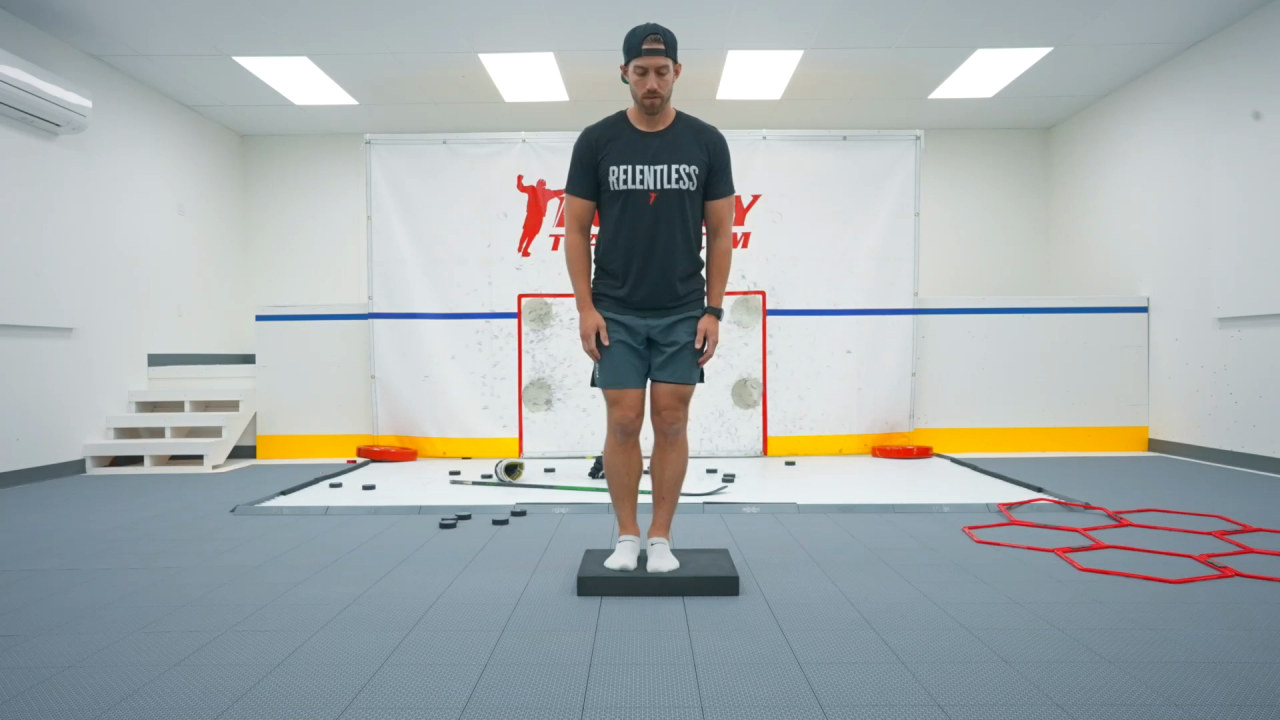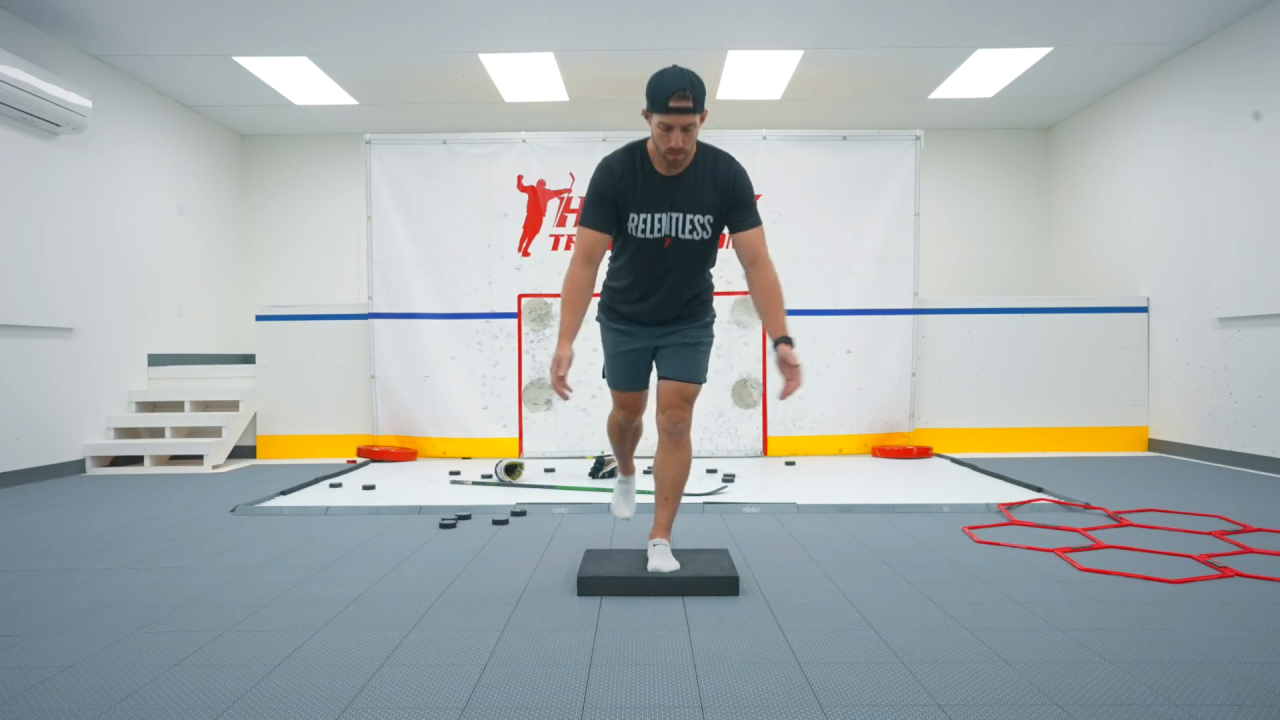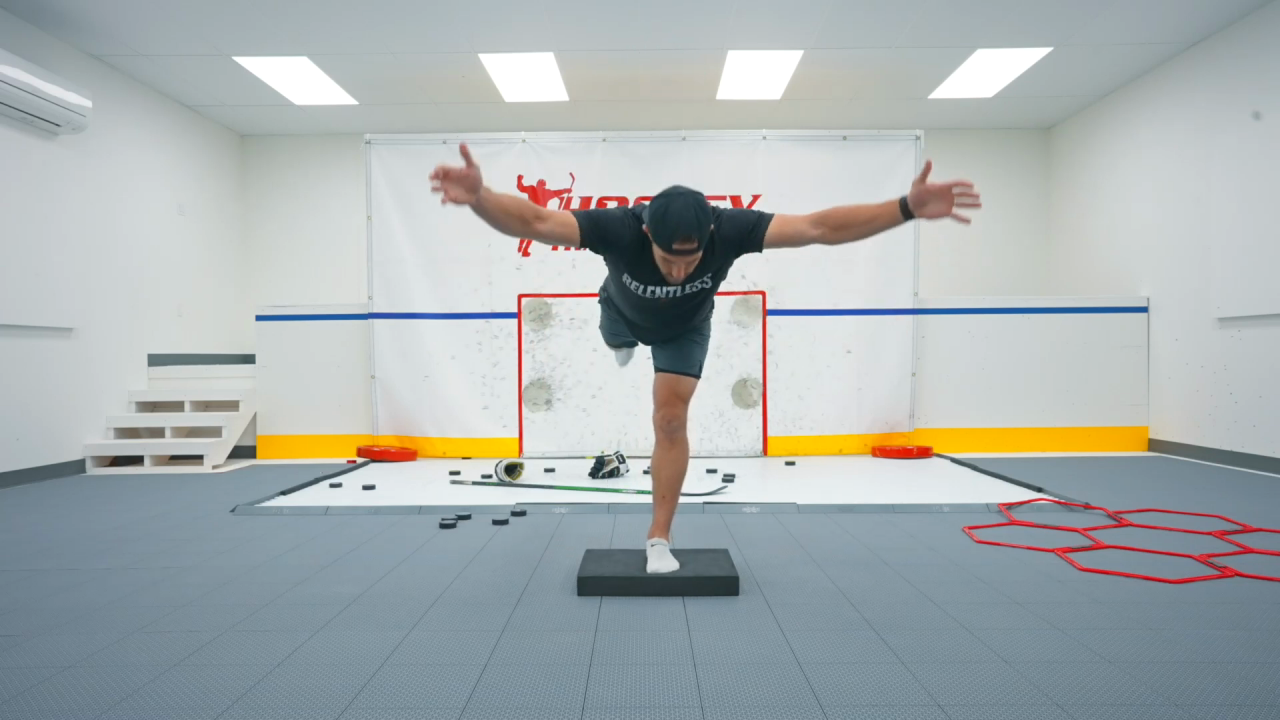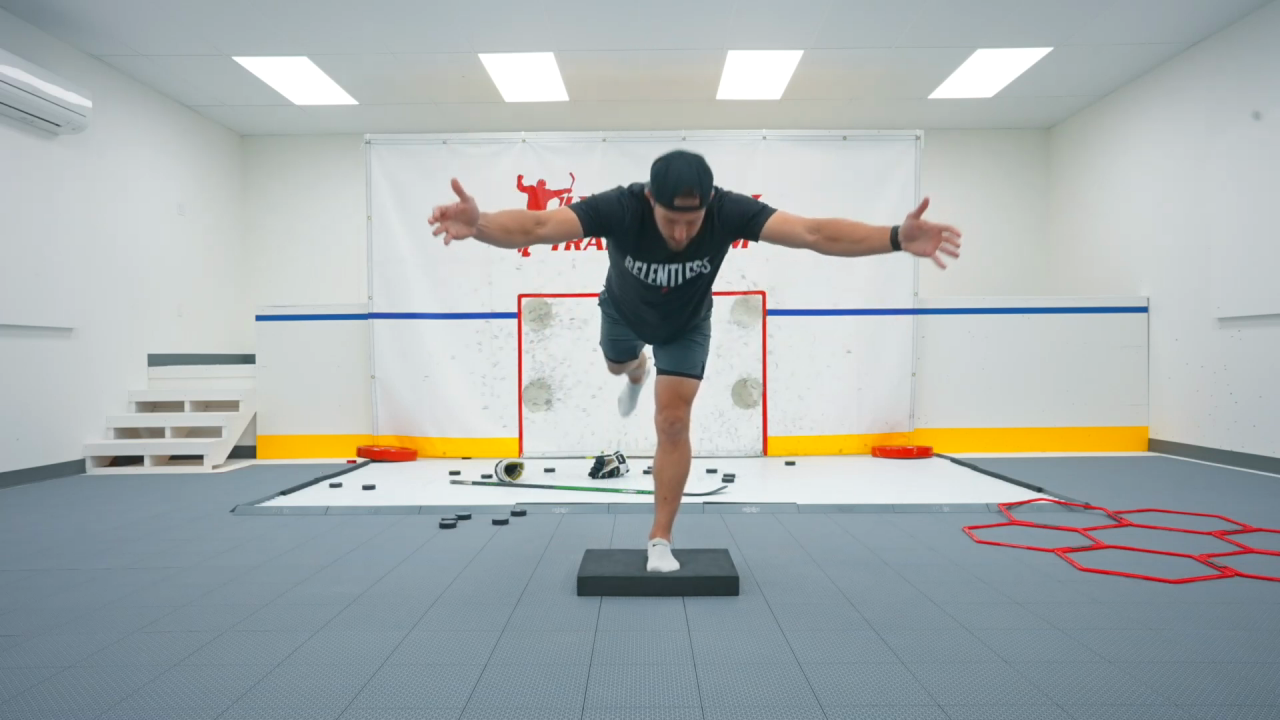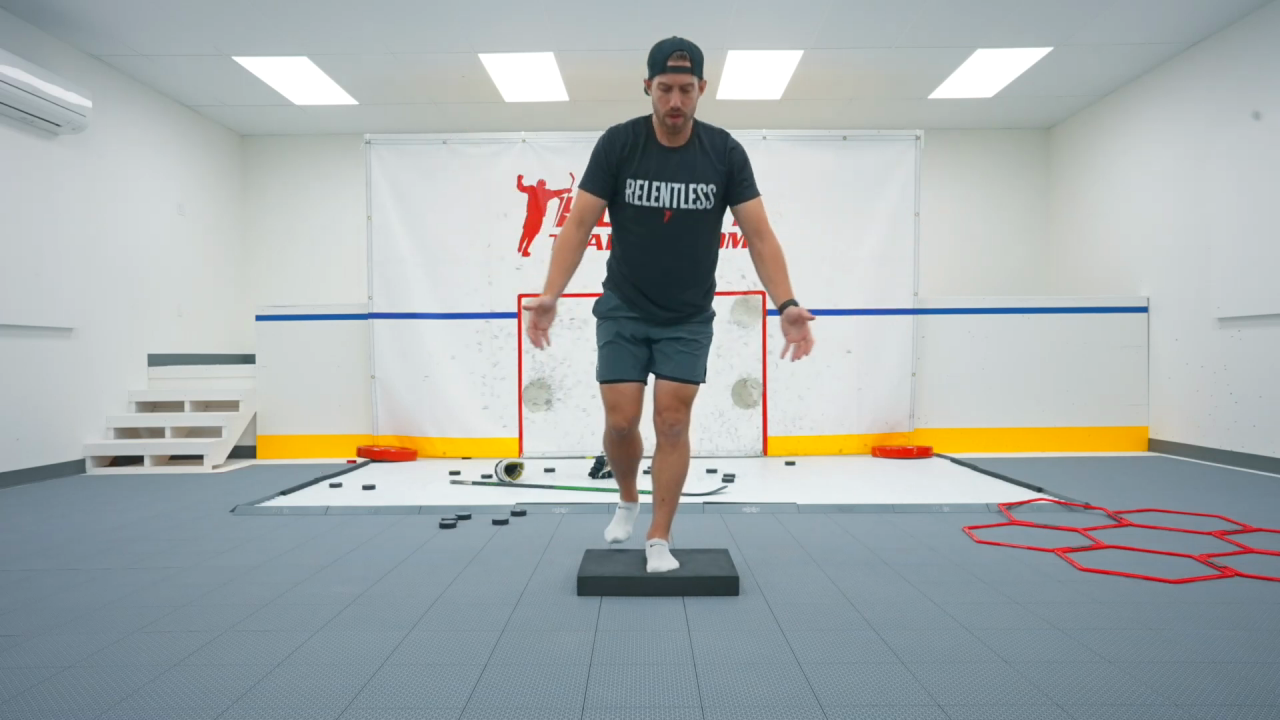
dt=0.7s
person 1, frame 1
left shoulder: (706, 141)
right shoulder: (596, 141)
left elbow: (721, 232)
right elbow: (576, 230)
left wrist: (713, 310)
right wrist: (586, 308)
left hip: (682, 313)
right hip: (616, 312)
left knee: (671, 423)
right knee: (624, 422)
left ankle: (660, 538)
right ankle: (627, 537)
person 1, frame 2
left shoulder: (726, 175)
right shoulder: (614, 172)
left elbow: (757, 263)
right elbow: (585, 261)
left wrist: (780, 340)
right wrist: (565, 341)
left hip: (688, 319)
right hip: (625, 316)
left knee: (675, 422)
right knee: (627, 413)
left ankle: (659, 540)
right ankle: (625, 476)
person 1, frame 3
left shoulder: (728, 231)
right shoulder: (618, 231)
left elbow: (820, 228)
right elbow: (534, 222)
left wrist: (907, 206)
right wrist: (478, 197)
left hip: (685, 328)
right hip: (626, 316)
left knee: (670, 420)
right knee: (619, 344)
left ankle: (658, 541)
right ankle: (631, 346)
person 1, frame 4
left shoulder: (729, 211)
right shoulder: (619, 207)
left elbow: (814, 233)
right elbow: (536, 226)
left wrist: (897, 237)
right wrist: (478, 222)
left hip: (686, 324)
right hip: (624, 313)
left knee: (673, 420)
right knee: (618, 365)
left ankle: (660, 540)
right ankle: (637, 370)
person 1, frame 5
left shoulder: (725, 152)
right shoulder: (617, 144)
left elbow: (758, 234)
right elbow: (579, 225)
left wrist: (785, 305)
right wrist: (550, 295)
left hip: (688, 316)
right hip: (623, 310)
left knee: (672, 424)
right knee: (621, 421)
left ankle: (659, 539)
right ankle: (627, 502)
